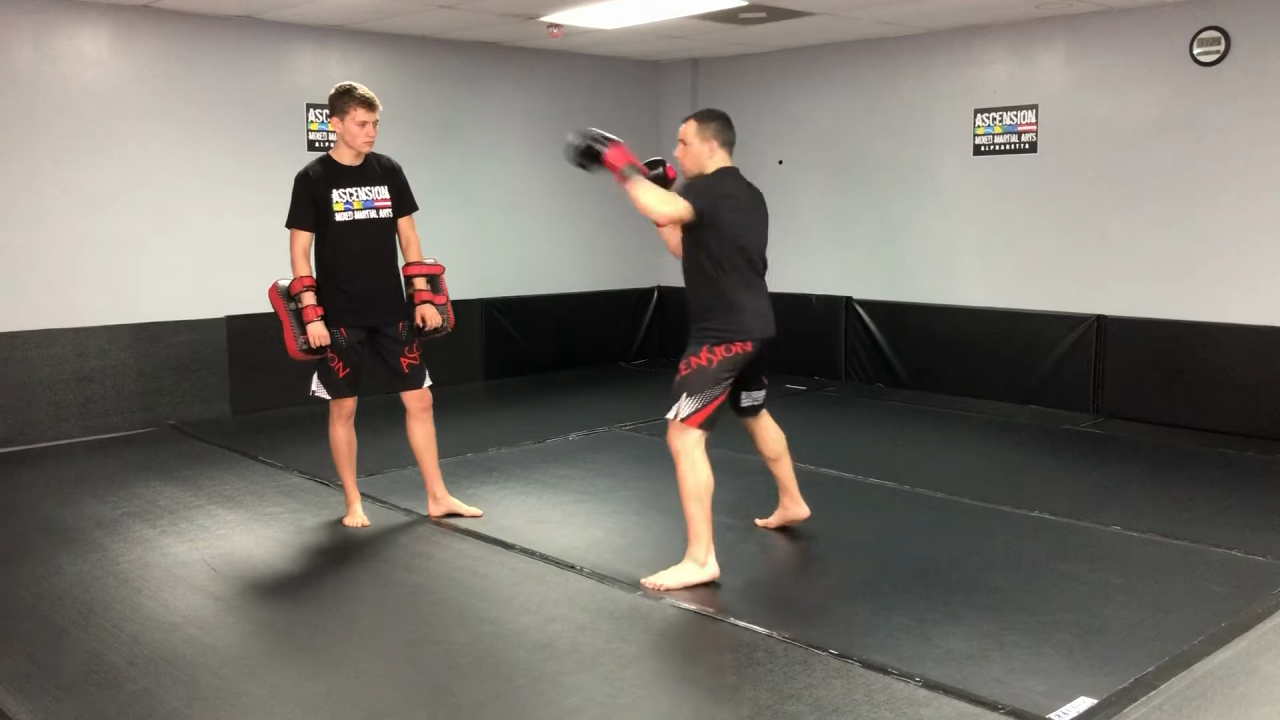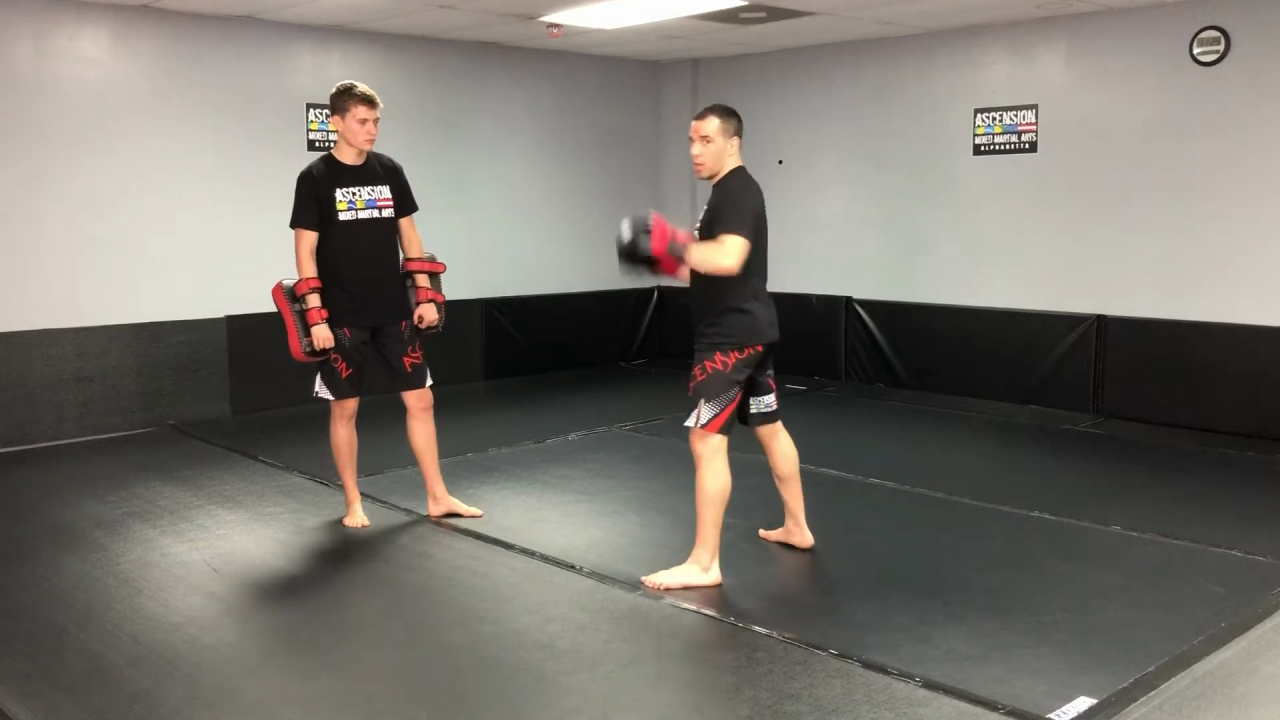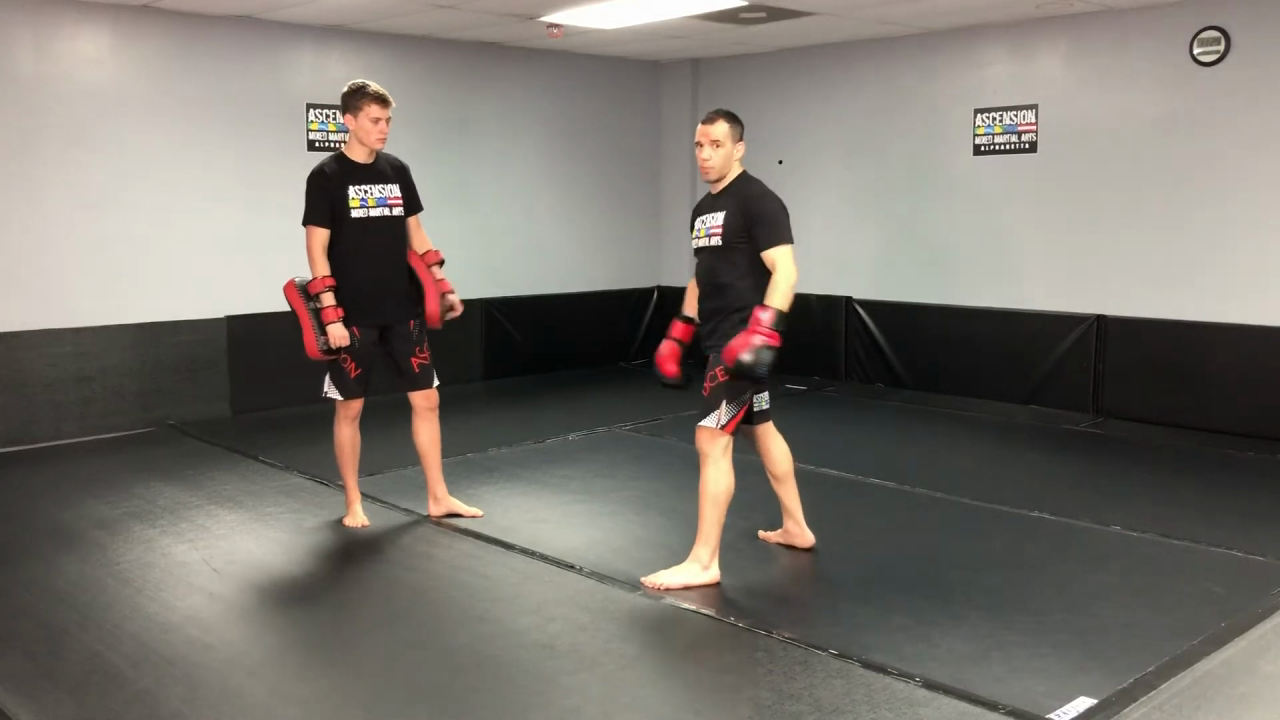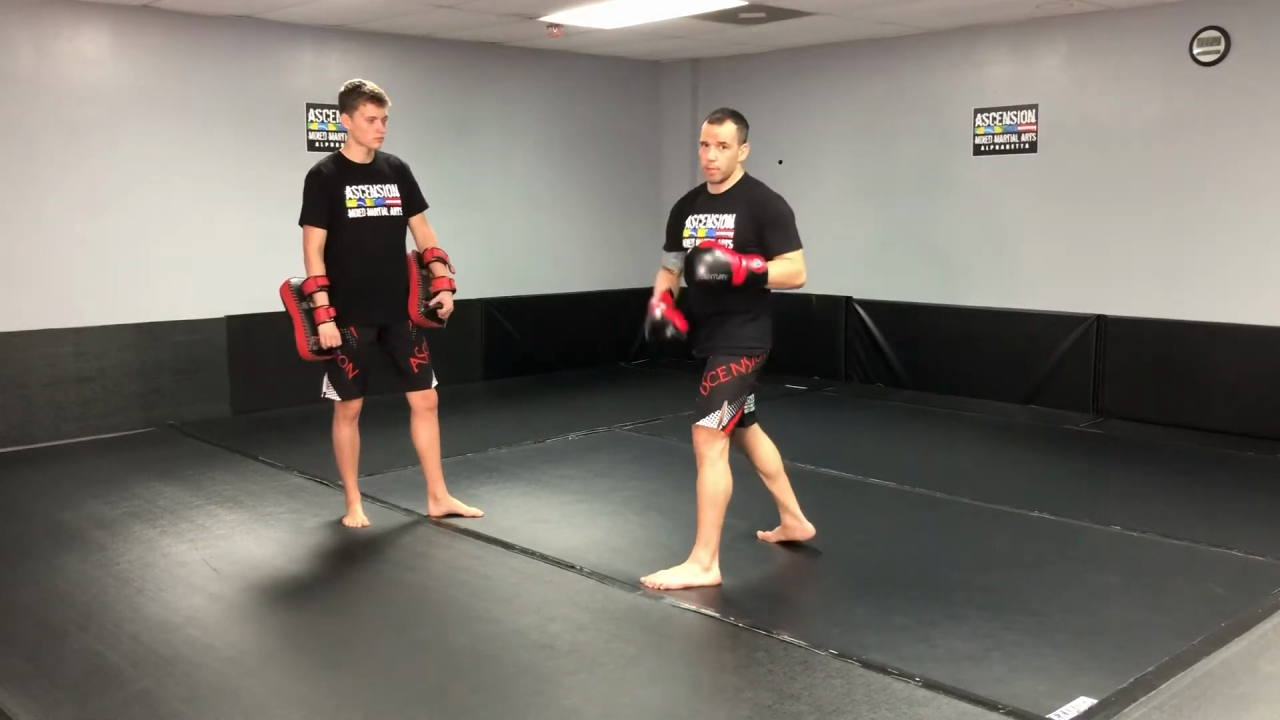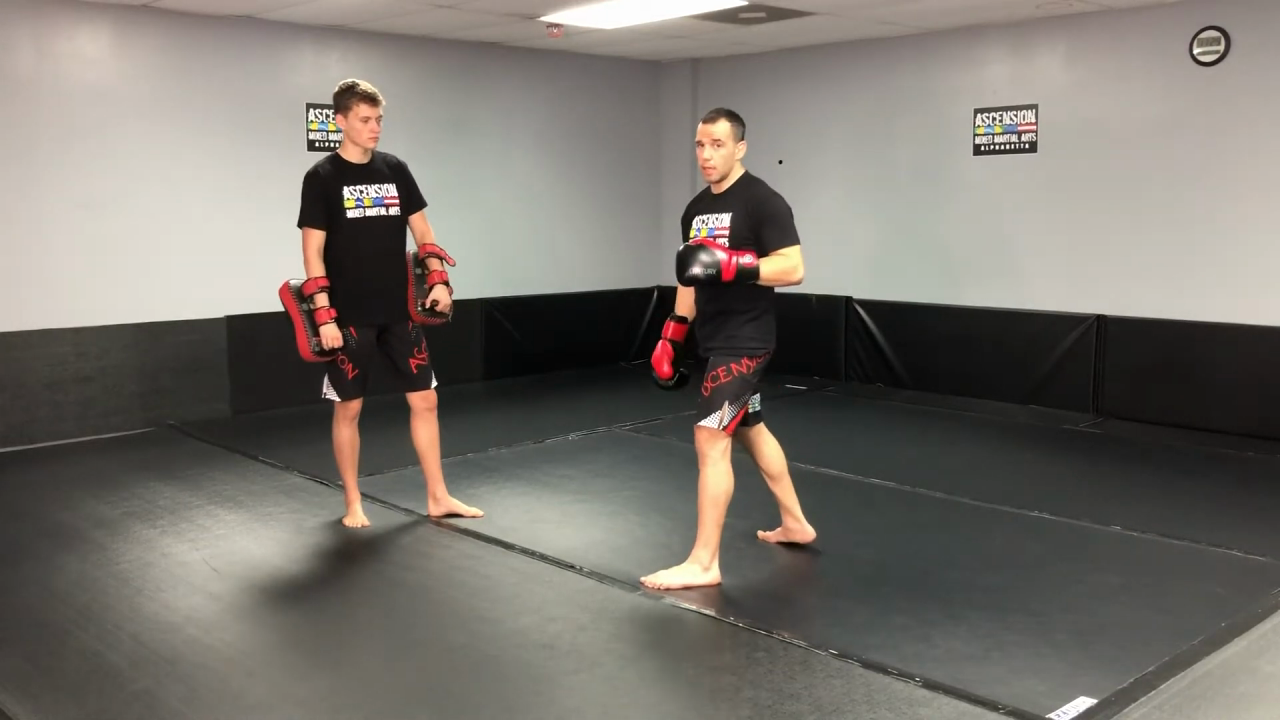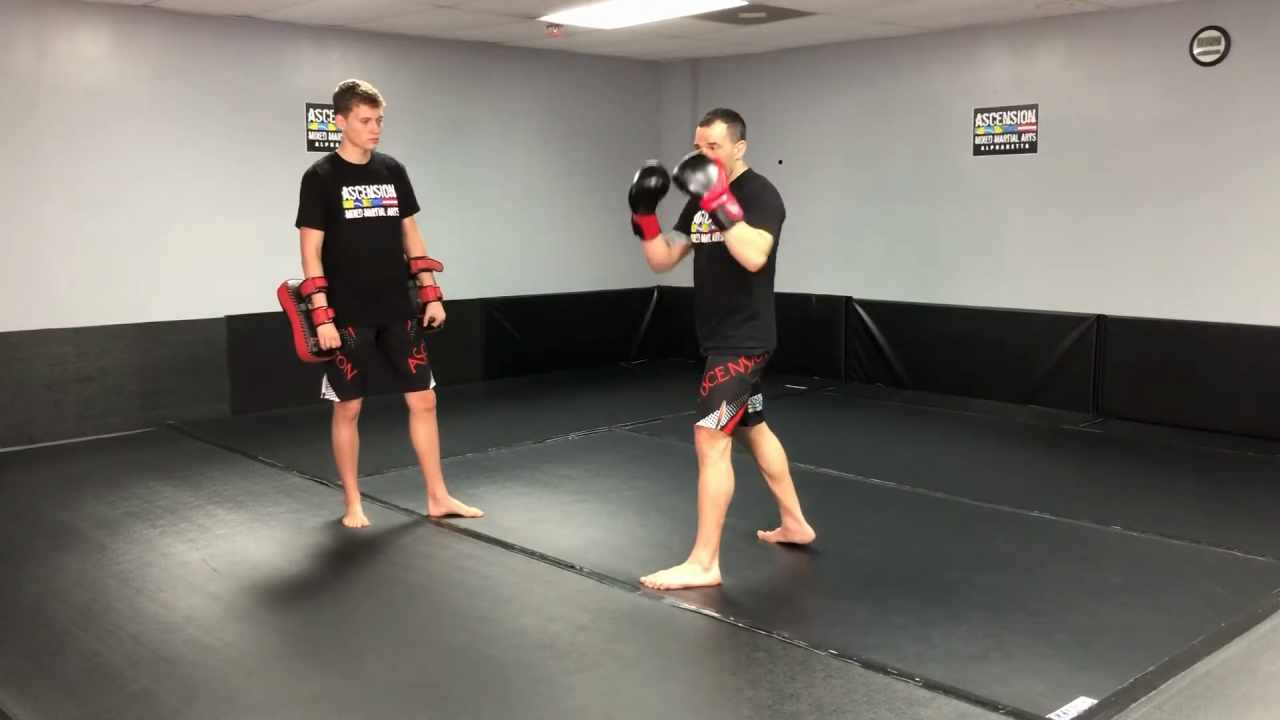
dt=0.7s
person 1, frame 1
left shoulder: (714, 190)
right shoulder: (747, 195)
left elbow: (660, 210)
right elbow: (686, 244)
left wrist: (624, 168)
right wrist: (648, 187)
left hip: (722, 334)
right hip: (751, 326)
left knee: (684, 435)
right knee: (754, 414)
left ankle: (700, 559)
right ankle: (791, 503)
person 1, frame 2
left shoulder: (735, 192)
right shoulder: (733, 191)
left elbow: (725, 260)
right elbow: (705, 264)
left wrist: (668, 242)
right wrist: (665, 255)
left hip: (732, 337)
right hip: (752, 331)
left knee: (706, 441)
right knee: (769, 427)
left ankle: (704, 563)
right ankle: (796, 527)
person 1, frame 3
left shoulder: (757, 200)
right shoulder: (703, 208)
left elbow: (784, 271)
left wrist: (761, 331)
right wrist: (677, 336)
left hip: (743, 341)
right hip: (721, 339)
left knee: (712, 440)
right knee: (760, 427)
left ankle: (703, 561)
right ankle: (795, 526)
person 1, frame 4
left shoulder: (764, 204)
right shoulder: (686, 207)
left elbow: (796, 272)
right elbow: (670, 270)
left wrist: (739, 268)
right wrist: (662, 302)
left hip: (741, 340)
right hip: (707, 339)
left knee: (708, 439)
right knee: (745, 429)
left ankle: (704, 562)
right ankle: (794, 520)
person 1, frame 5
left shoulder: (762, 201)
right shoulder: (697, 208)
left elbow: (792, 269)
left wrist: (731, 265)
right wrist: (672, 335)
left hip: (744, 341)
right hip: (717, 339)
left knee: (710, 439)
right knee: (751, 429)
left ankle: (704, 562)
right ankle: (794, 522)
person 1, frame 6
left shoulder: (759, 193)
right shoulder: (702, 200)
left elbow: (752, 256)
right elbow: (661, 260)
left wrist: (720, 200)
right wrist: (644, 214)
left hip: (743, 339)
right hip: (722, 336)
left knee: (710, 439)
right knee: (753, 428)
left ankle: (704, 563)
right ankle: (795, 523)
person 2, frame 1
left shoulder: (389, 170)
right shoulder: (313, 179)
left elbow: (408, 237)
right elbow: (300, 251)
left wrist: (423, 296)
right wrist: (311, 313)
left hip: (391, 311)
right hip: (340, 316)
left knee: (420, 399)
right knee: (343, 408)
left ankle: (437, 496)
right ankle: (353, 502)
person 2, frame 2
left shoulder: (389, 170)
right shoulder: (316, 178)
left elbow: (408, 236)
right elbow: (305, 252)
left wrist: (425, 295)
right wrist: (316, 315)
left hip: (394, 310)
right hip: (343, 316)
left knee: (420, 399)
right knee: (345, 408)
left ankle: (437, 496)
right ankle: (353, 503)
person 2, frame 3
left shoulder: (397, 170)
right shoulder: (327, 176)
left elbow: (416, 236)
right elbow: (317, 249)
left wrist: (443, 288)
right wrist: (331, 314)
left hip: (402, 310)
right hip: (353, 315)
left knee: (426, 398)
right knee: (349, 407)
left ankle: (438, 496)
right ankle: (353, 503)
person 2, frame 4
left shoulder: (397, 169)
right shoulder: (325, 176)
left elbow: (422, 232)
right elbow: (313, 249)
left wrist: (443, 284)
right wrist: (324, 313)
left hip: (400, 310)
right hip: (350, 315)
left knee: (425, 399)
right knee: (348, 407)
left ankle: (438, 497)
right ankle: (353, 503)
person 2, frame 5
left shoulder: (394, 168)
right shoulder: (322, 177)
left elbow: (421, 229)
right elbow: (313, 251)
left wrist: (439, 279)
right wrist: (325, 314)
left hip: (399, 310)
right hip: (350, 316)
left knee: (424, 399)
right knee: (348, 407)
left ankle: (438, 496)
right ankle: (353, 503)
person 2, frame 6
left shoulder: (393, 170)
right shoulder: (321, 177)
left elbow: (411, 235)
right elbow: (311, 251)
left wrist: (431, 294)
right wrist: (322, 315)
left hip: (399, 311)
right hip: (348, 316)
left knee: (424, 400)
right knee: (348, 408)
left ankle: (438, 497)
right ankle: (353, 504)
